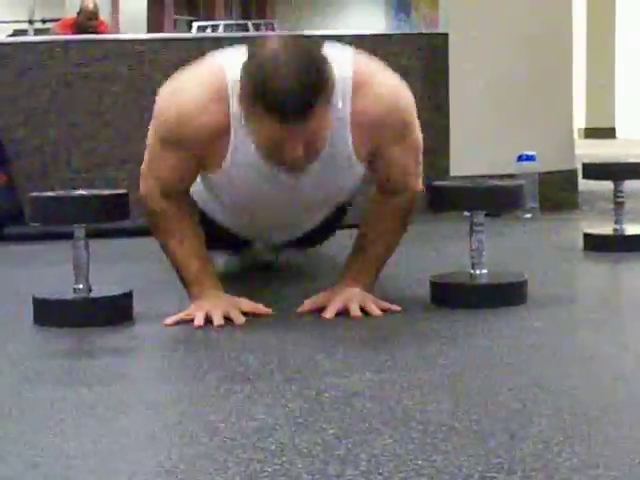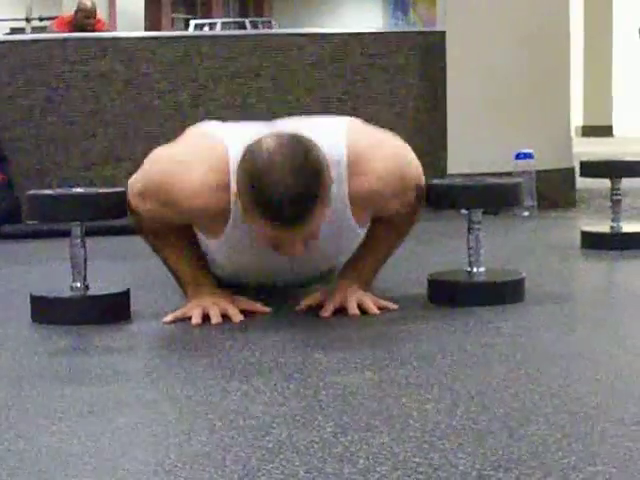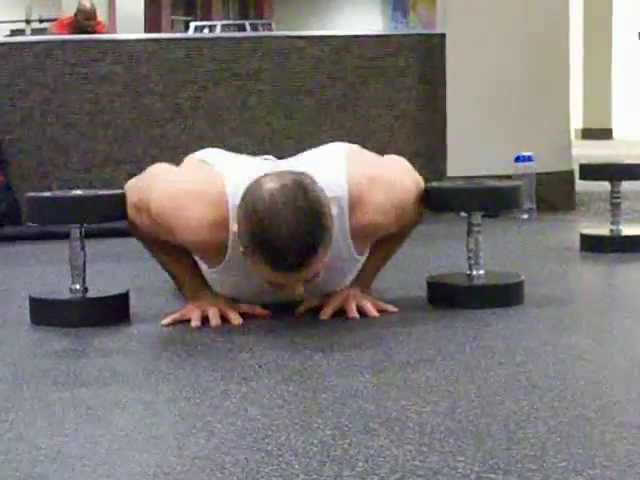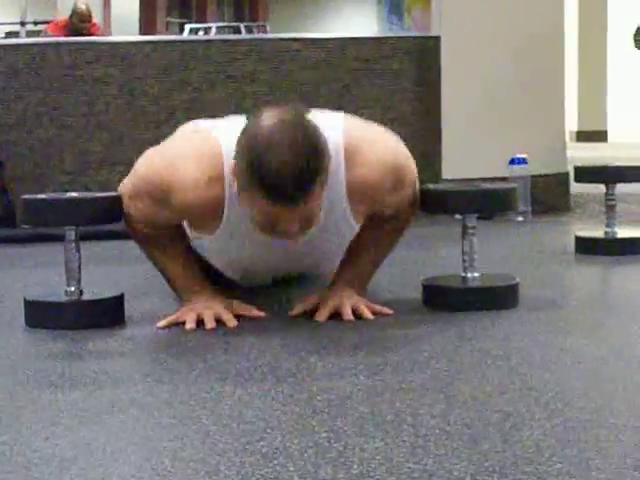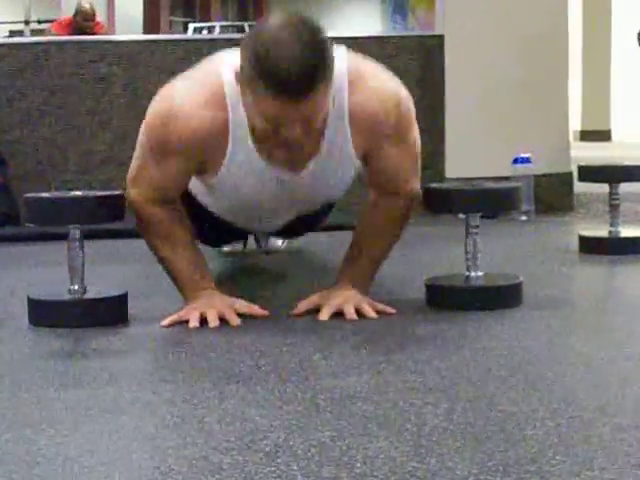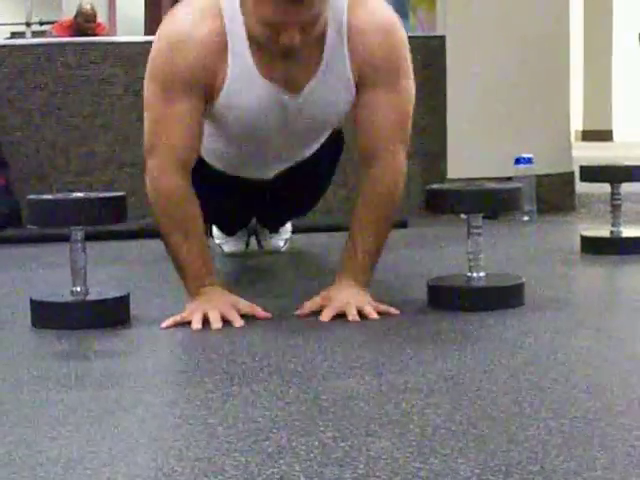
dt=0.1s
person 1, frame 1
left shoulder: (379, 102)
right shoulder: (197, 108)
left elbow: (402, 189)
right elbow: (159, 195)
left wrist: (357, 281)
right wrist: (204, 290)
person 1, frame 2
left shoulder: (377, 166)
right shoulder: (195, 182)
left elbow: (410, 198)
right elbow: (141, 201)
left wrist: (355, 281)
right wrist: (199, 289)
person 1, frame 3
left shoulder: (372, 199)
right shoulder: (197, 212)
left elbow: (413, 192)
right elbow: (136, 199)
left wrist: (354, 284)
right wrist: (198, 293)
person 1, frame 4
left shoulder: (373, 164)
right shoulder: (190, 175)
left elbow: (402, 204)
right elbow: (137, 209)
left wrist: (349, 285)
right wrist: (196, 292)
person 1, frame 5
left shoulder: (379, 100)
right shoulder: (190, 112)
left elbow: (399, 192)
right elbow: (146, 195)
left wrist: (353, 285)
right wrist: (199, 293)
left ankle: (271, 229)
right ankle: (228, 232)
person 1, frame 6
right shoulder: (193, 33)
left elbow: (386, 162)
right elbow: (168, 171)
left wrist: (353, 281)
right wrist: (203, 289)
left hip: (310, 152)
right hip: (214, 159)
left ankle: (273, 223)
right ankle: (230, 228)
